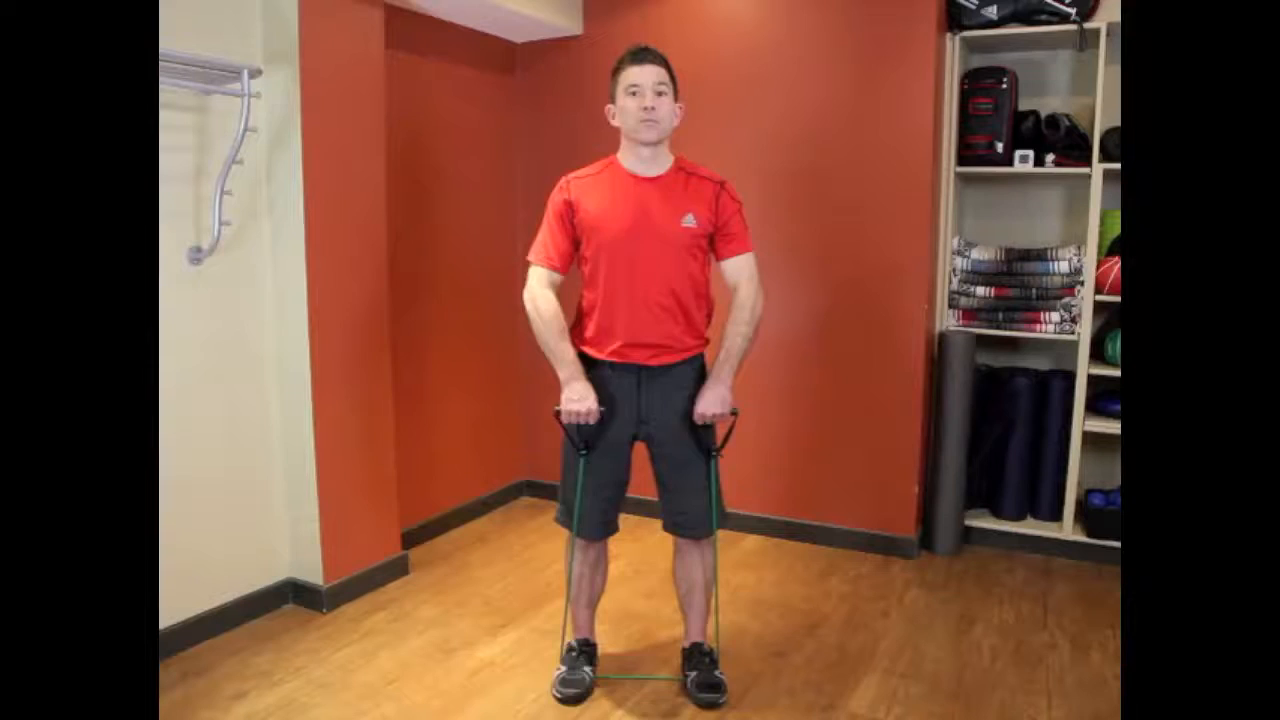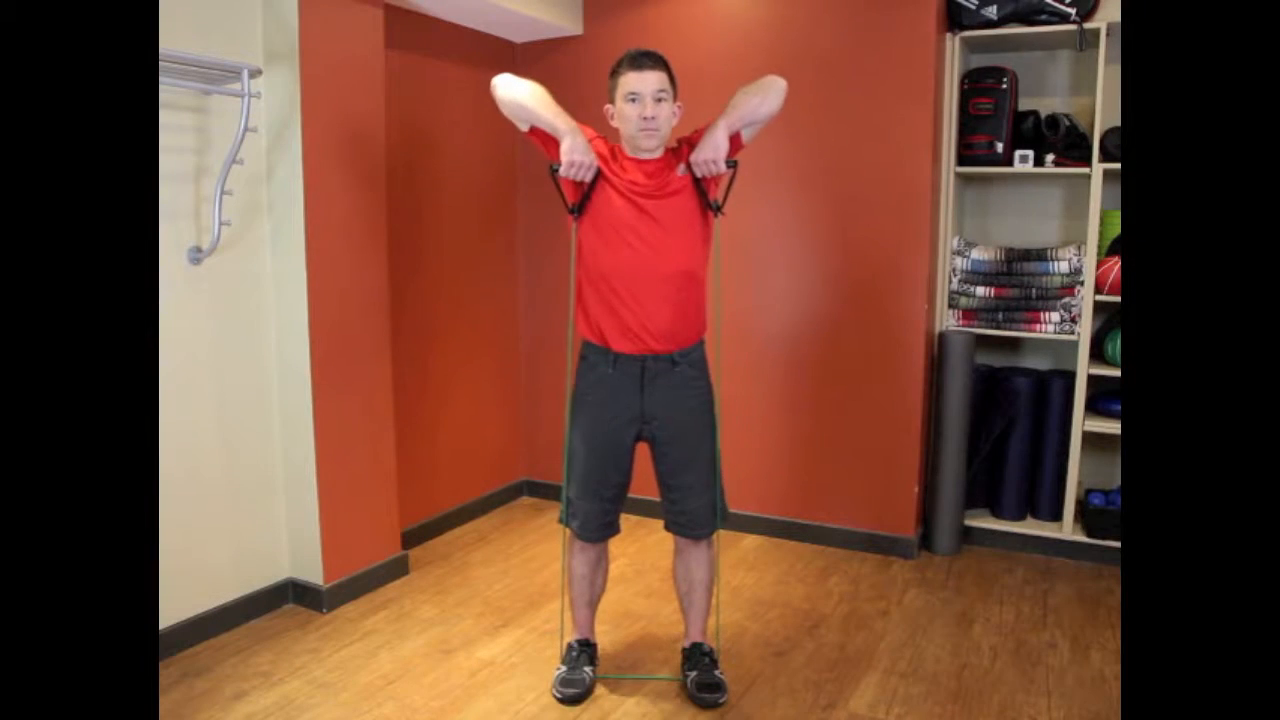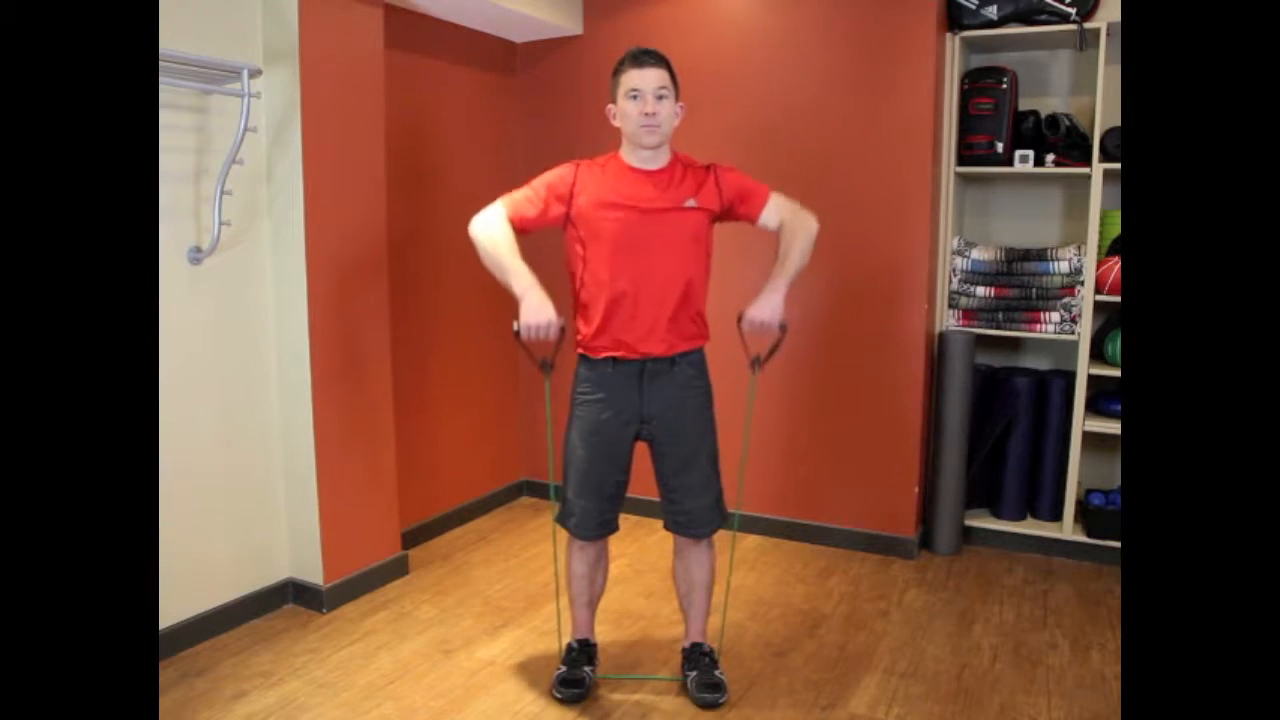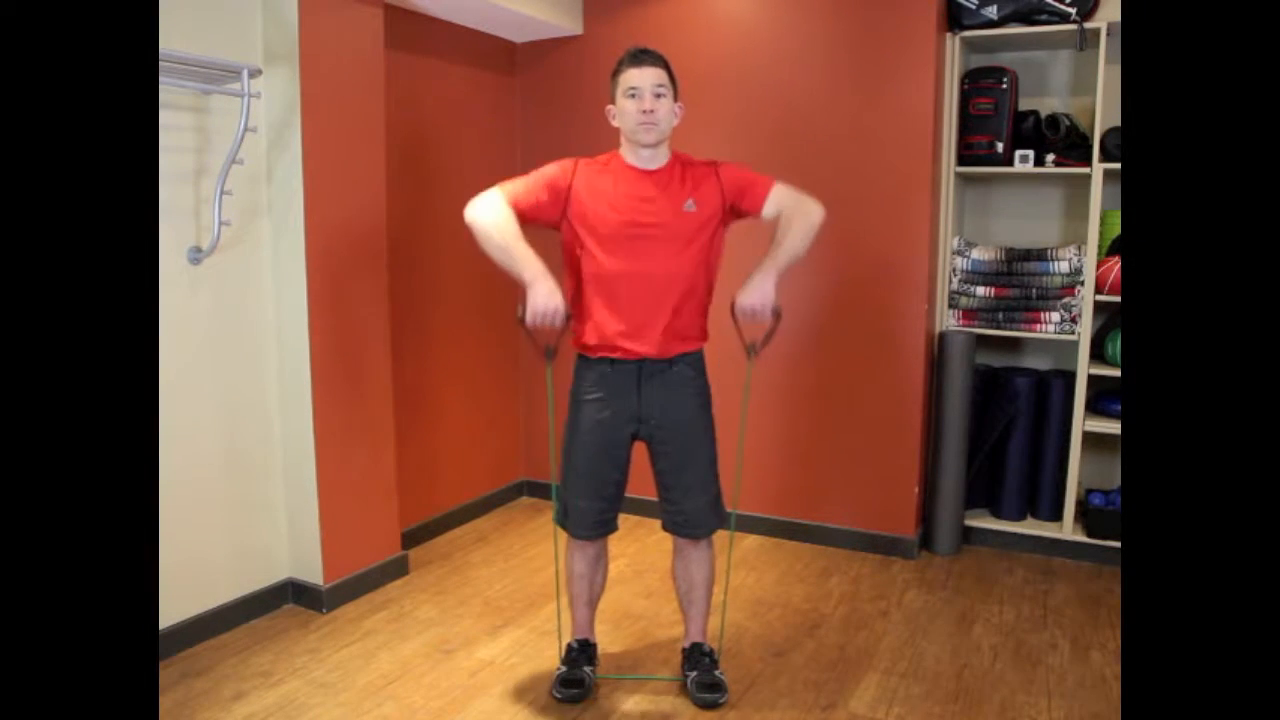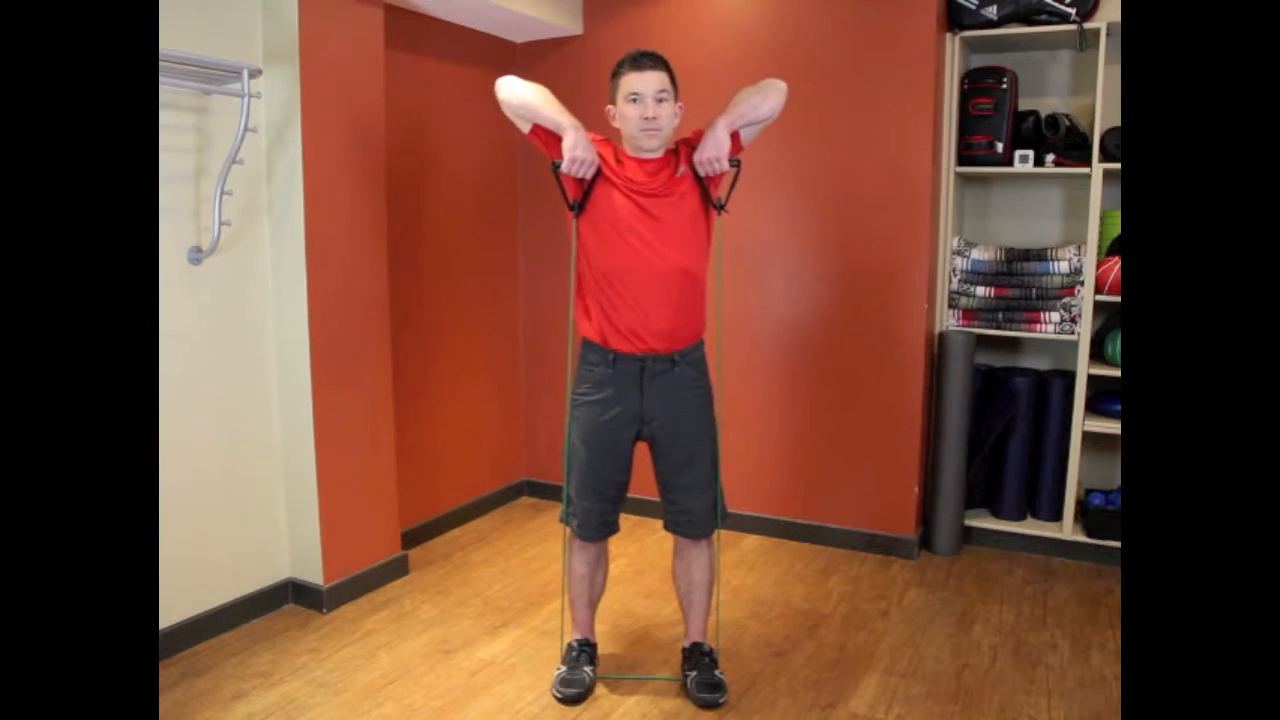
dt=1s
person 1, frame 1
left shoulder: (711, 193)
right shoulder: (576, 191)
left elbow: (747, 292)
right elbow: (538, 291)
left wrist: (722, 381)
right wrist: (571, 378)
left hip: (682, 380)
right hip: (599, 380)
left knee: (695, 525)
right knee: (587, 525)
left ankle: (696, 649)
right ankle: (581, 646)
person 1, frame 2
left shoulder: (697, 161)
right shoulder: (588, 162)
left elbow: (772, 89)
right elbow: (507, 88)
left wrist: (719, 132)
right wrist: (568, 135)
left hip: (682, 372)
right hip: (605, 371)
left knee: (696, 523)
right knee: (588, 522)
left ankle: (697, 649)
right ankle: (582, 646)
person 1, frame 3
left shoulder: (710, 182)
right shoulder: (577, 181)
left elbow: (800, 221)
right elbow: (488, 224)
left wrist: (776, 291)
right wrist: (527, 294)
left hip: (681, 374)
right hip: (601, 376)
left knee: (695, 522)
right knee: (586, 523)
left ankle: (697, 650)
right ankle: (581, 646)
person 1, frame 4
left shoulder: (711, 183)
right shoulder: (574, 180)
left elbow: (806, 210)
right elbow: (483, 209)
left wrist: (768, 271)
right wrist: (534, 275)
left hip: (679, 375)
right hip: (599, 376)
left knee: (694, 523)
right knee: (585, 523)
left ankle: (696, 650)
right ankle: (580, 646)
person 1, frame 5
left shoulder: (699, 161)
right shoulder: (589, 162)
left elbow: (774, 93)
right elbow: (510, 90)
left wrist: (719, 129)
right wrist: (570, 131)
left hip: (682, 371)
right hip: (604, 371)
left knee: (695, 522)
right knee: (588, 521)
left ankle: (697, 649)
right ankle: (581, 646)
